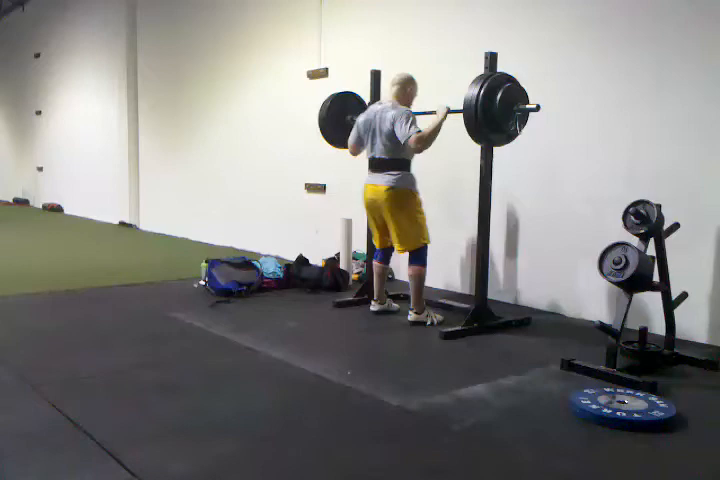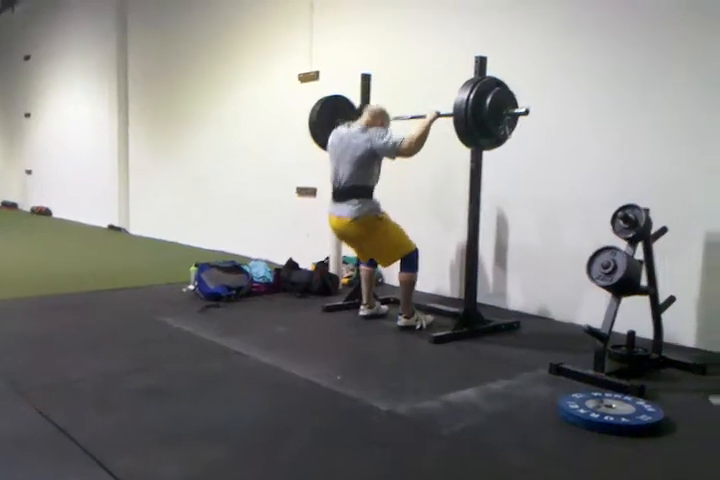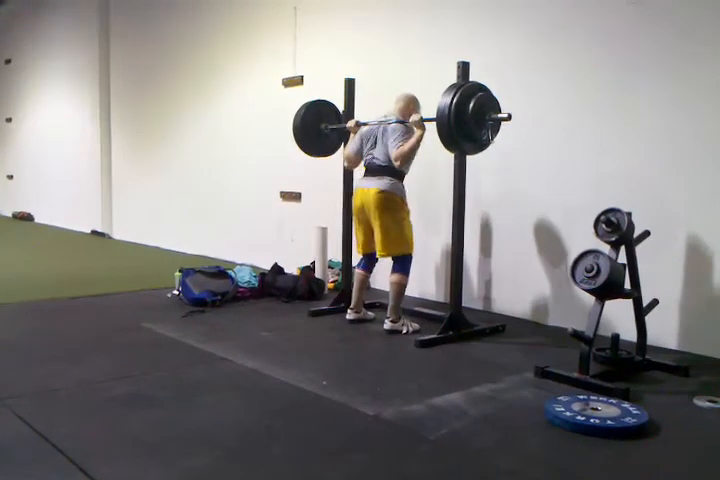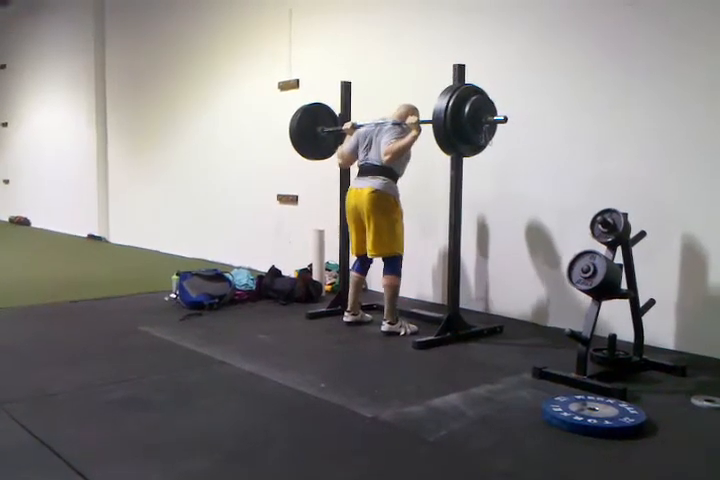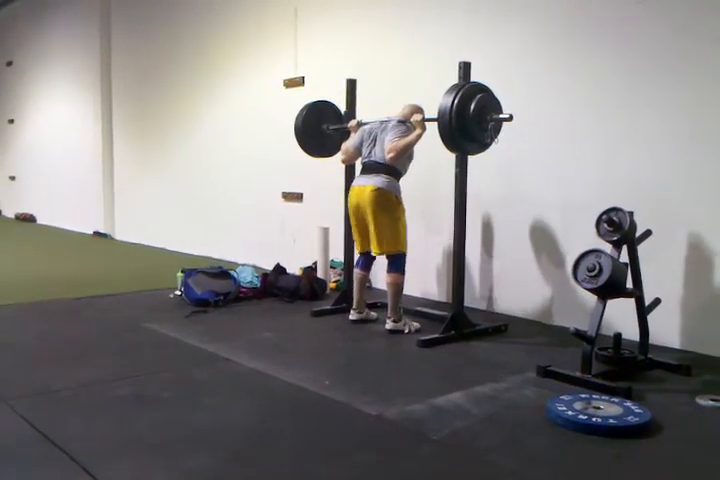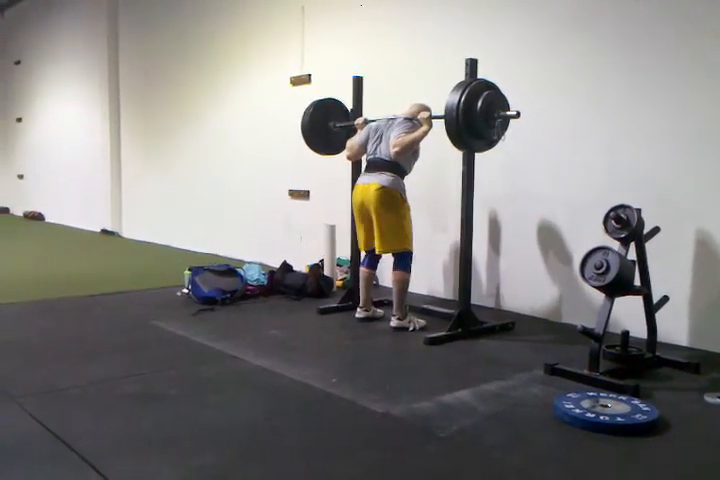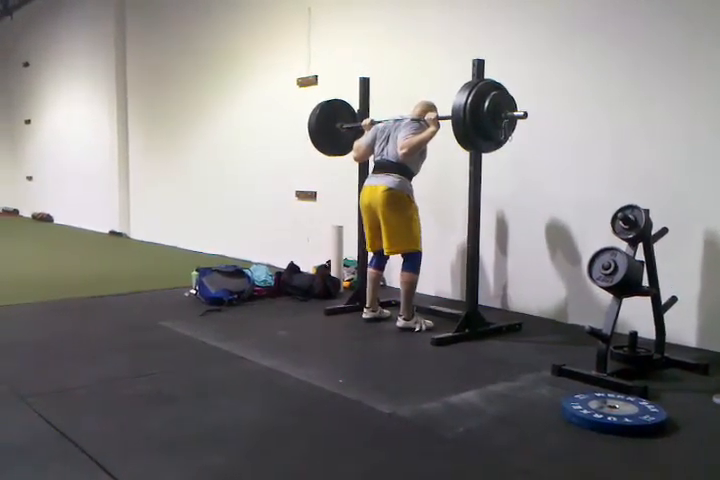
dt=0.7s
person 1, frame 1
left shoulder: (366, 114)
right shoulder: (400, 114)
left elbow: (354, 149)
right elbow: (417, 143)
right wrist: (440, 118)
left hip: (371, 188)
right hip: (395, 188)
left knee: (384, 246)
right knee: (418, 248)
left ankle: (379, 301)
right ankle: (418, 311)
person 1, frame 2
left shoulder: (337, 134)
right shoulder: (372, 137)
right elbow: (409, 147)
left wrist: (360, 126)
right wrist: (428, 121)
left hip: (336, 217)
right hip: (361, 216)
left knee: (370, 254)
right knee: (409, 255)
left ankle: (368, 305)
right ankle: (407, 316)
person 1, frame 3
left shoulder: (368, 128)
right shoulder: (400, 128)
left elbow: (349, 162)
right elbow: (399, 160)
left wrist: (354, 134)
right wrist: (418, 132)
left hip: (361, 193)
right hip: (385, 194)
left knee: (368, 255)
right knee: (402, 257)
left ankle: (355, 309)
right ankle: (394, 319)
person 1, frame 4
left shoulder: (365, 129)
right shoulder: (396, 129)
left elbow: (343, 160)
right elbow: (388, 156)
left wrist: (349, 135)
right wrist: (414, 133)
left hip: (355, 193)
right hip: (378, 194)
left knee: (363, 256)
right knee: (392, 258)
left ankle: (352, 311)
right ankle: (391, 321)
person 1, frame 5
left shoulder: (369, 128)
right shoulder: (400, 128)
left elbow: (345, 157)
right elbow: (392, 154)
left wrist: (353, 133)
right wrist: (418, 132)
left hip: (357, 191)
right hip: (381, 192)
left knee: (366, 253)
right knee: (396, 256)
left ankle: (358, 309)
right ankle: (394, 319)
person 1, frame 6
left shoulder: (375, 125)
right shoulder: (407, 125)
left elbow: (350, 153)
right elbow: (397, 149)
left wrist: (359, 130)
right wrist: (425, 128)
left hip: (361, 189)
right hip: (385, 190)
left knee: (371, 251)
right knee: (402, 254)
left ankle: (364, 307)
right ankle: (400, 316)
person 1, frame 7
left shoulder: (382, 127)
right shoulder: (413, 127)
left elbow: (358, 155)
right elbow: (404, 150)
left wrist: (366, 131)
right wrist: (432, 130)
left hip: (369, 191)
right hip: (393, 192)
left knee: (379, 252)
right knee: (412, 255)
left ankle: (371, 308)
right ankle: (407, 317)
